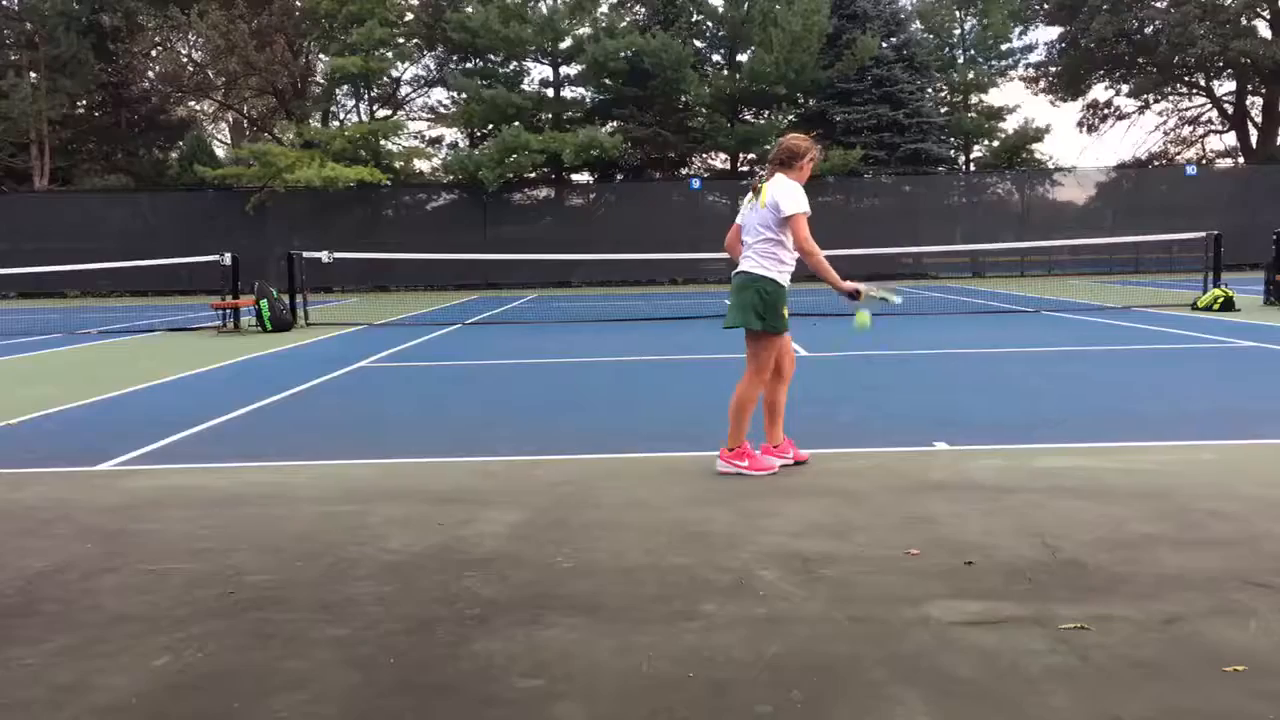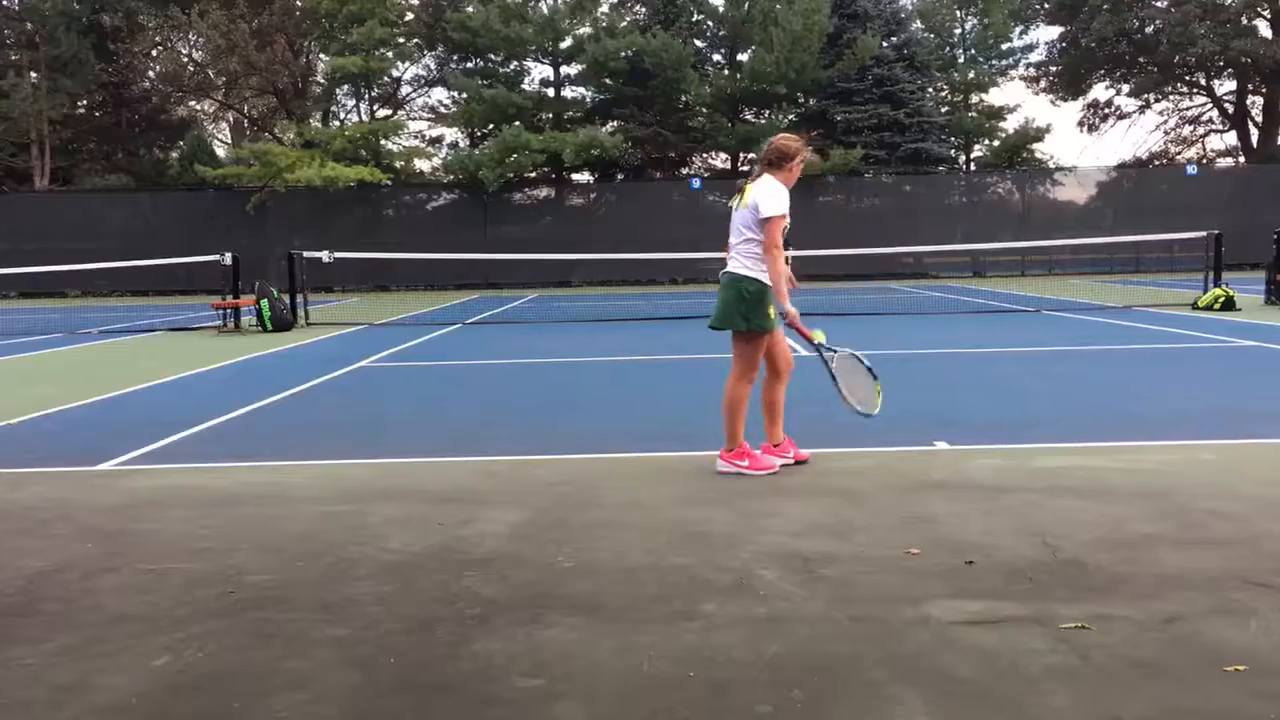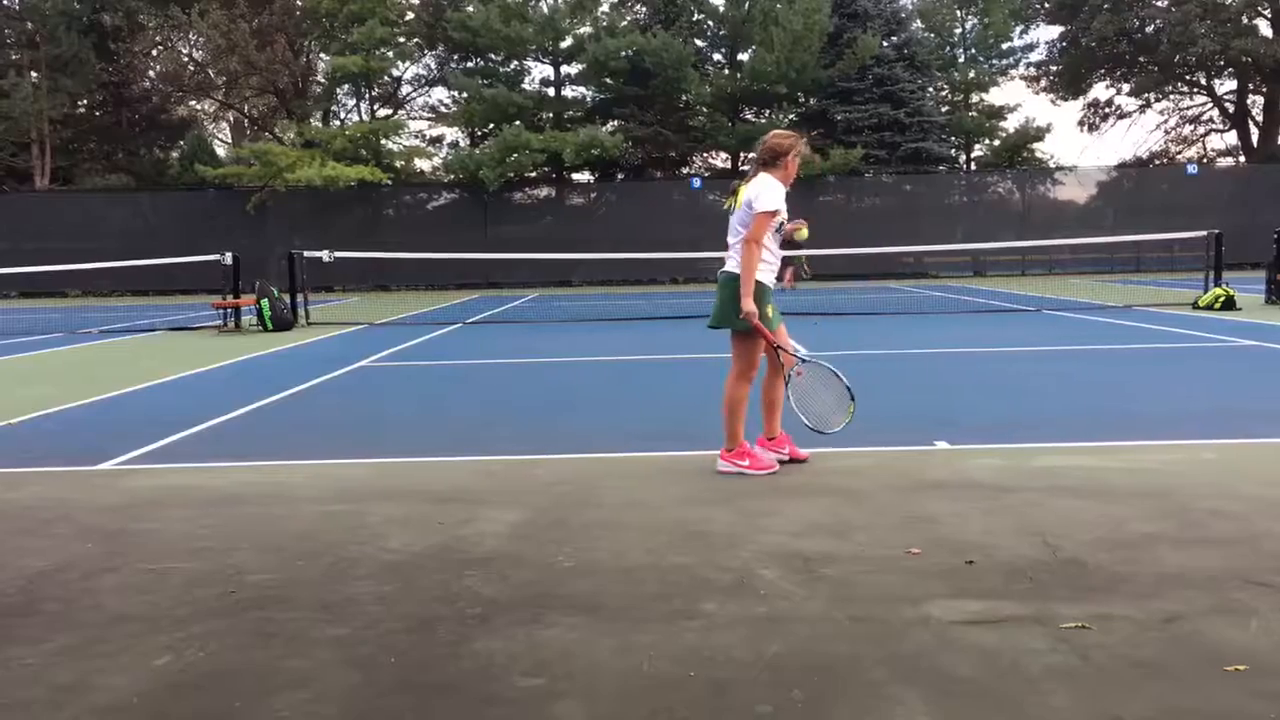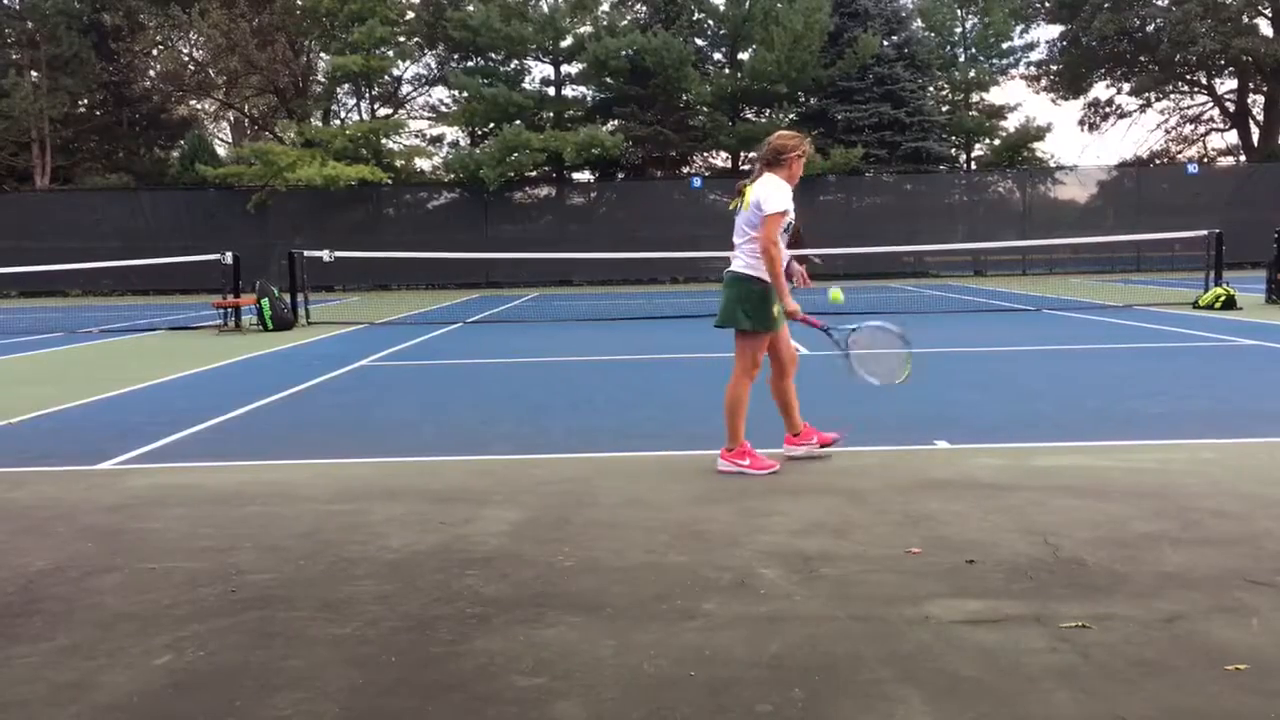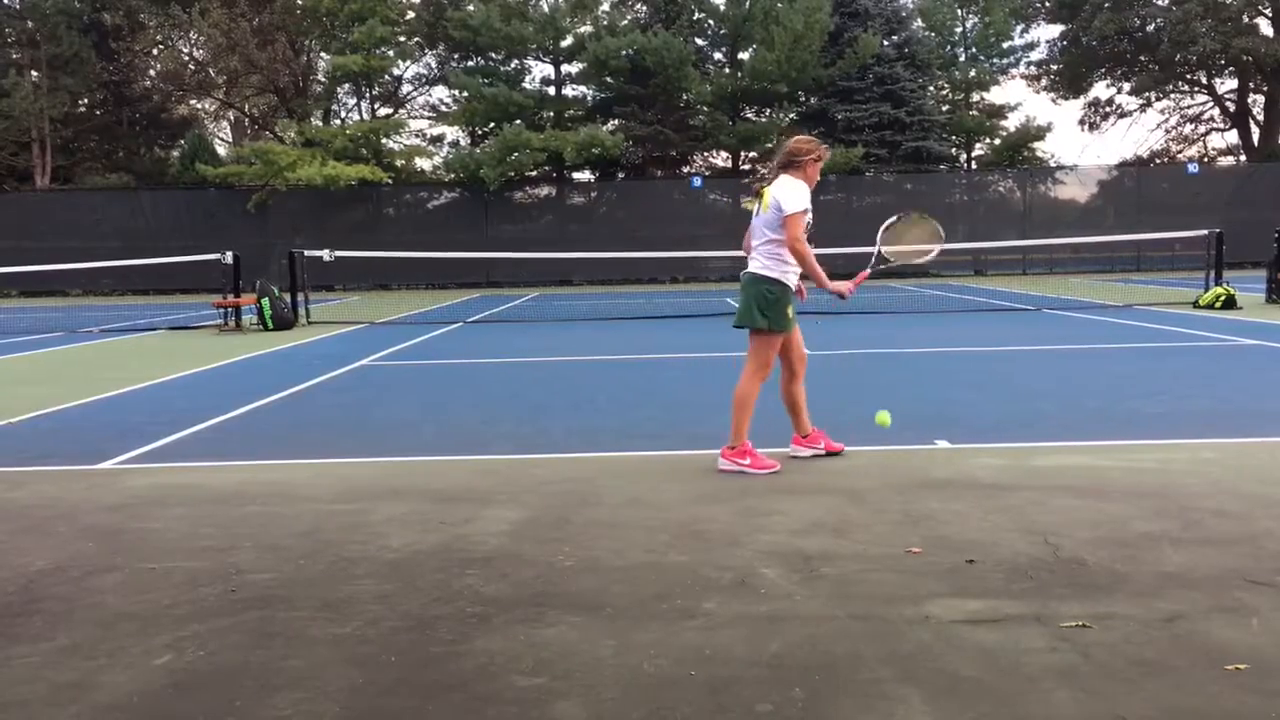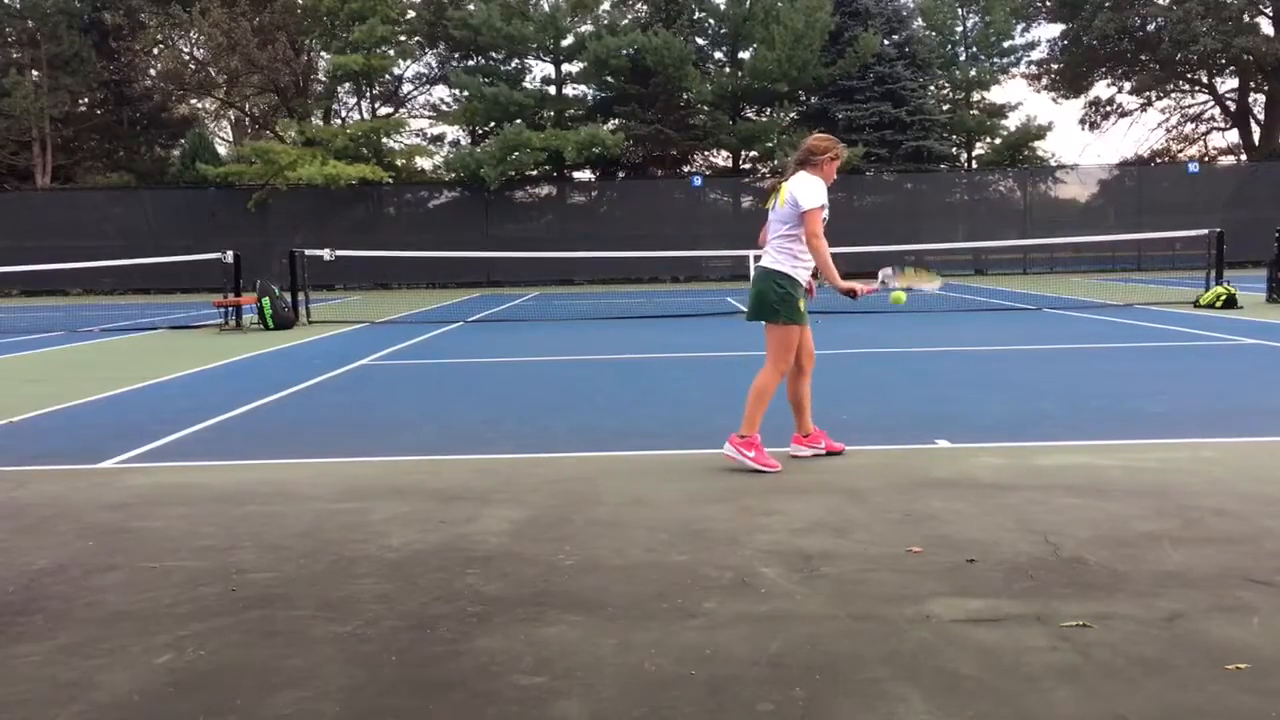
dt=0.2s
person 1, frame 1
left shoulder: (759, 191)
right shoulder: (789, 189)
left elbow: (731, 242)
right elbow: (805, 246)
right wrist: (840, 283)
left hip: (750, 281)
right hip: (765, 286)
left knee: (783, 367)
right knee: (758, 373)
left ankle: (776, 445)
right ankle: (733, 452)
person 1, frame 2
left shoulder: (752, 189)
right shoulder: (774, 190)
left elbow: (745, 245)
right elbow: (772, 248)
left wrist: (780, 273)
right wrist: (784, 300)
left hip: (747, 286)
right hip: (750, 287)
left knee: (782, 364)
right knee: (746, 373)
left ankle: (776, 445)
right ankle: (733, 452)
person 1, frame 3
left shoulder: (754, 186)
right shoulder: (770, 187)
right elbow: (751, 243)
left wrist: (783, 233)
right wrist: (747, 296)
left hip: (754, 288)
right hip: (750, 289)
left knee: (783, 359)
right knee: (745, 372)
left ankle: (772, 439)
right ankle: (732, 452)
person 1, frame 4
left shoulder: (759, 187)
right shoulder: (776, 188)
right elbow: (768, 245)
left wrist: (788, 266)
right wrist: (784, 297)
left hip: (754, 284)
right hip: (753, 285)
left knee: (785, 361)
right knee: (746, 370)
left ankle: (798, 435)
right ankle: (733, 452)
person 1, frame 5
left shoulder: (773, 189)
right shoulder: (795, 189)
left elbow: (748, 243)
right elbow: (795, 243)
right wrist: (826, 284)
left hip: (768, 284)
right hip: (771, 287)
left knee: (796, 363)
right knee: (758, 370)
left ankle: (805, 437)
right ankle: (736, 450)
person 1, frame 6
left shoulder: (789, 187)
right shoulder: (811, 185)
left elbow: (765, 238)
right elbow: (814, 238)
right wrist: (837, 282)
left hip: (779, 279)
right hip: (782, 282)
left knee: (804, 361)
right knee: (777, 365)
left ankle: (806, 436)
right ankle: (744, 439)
